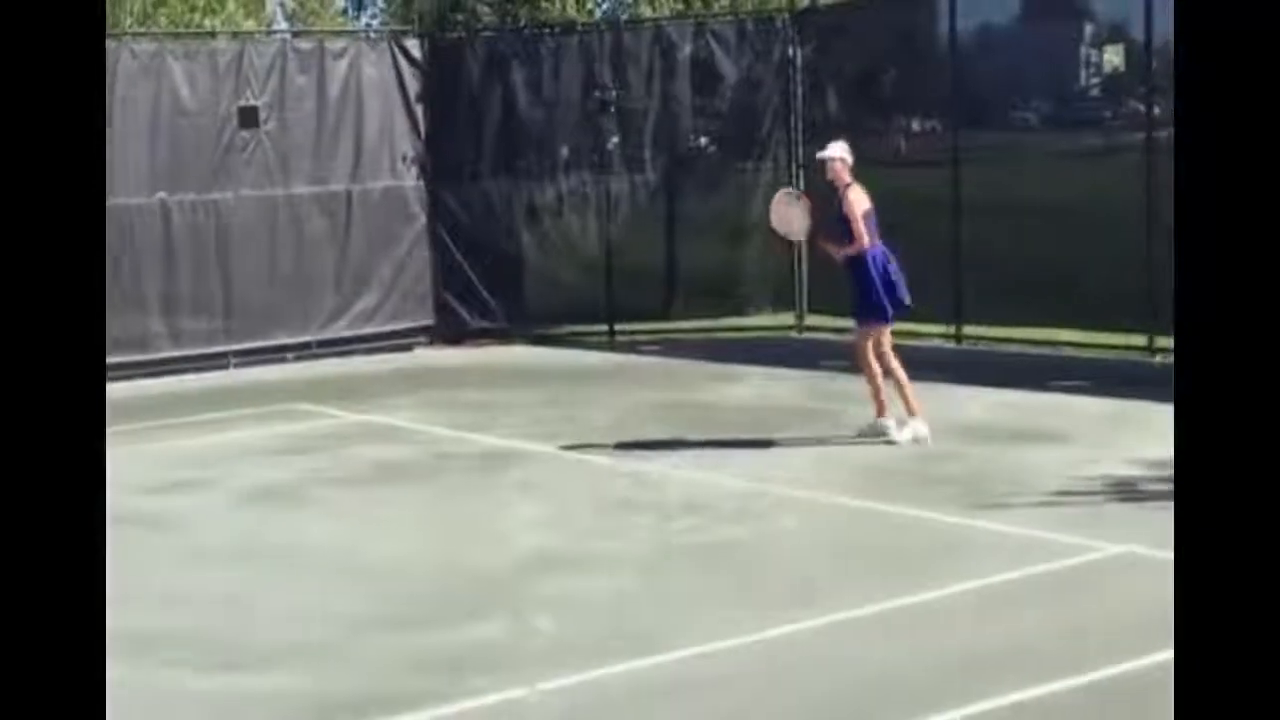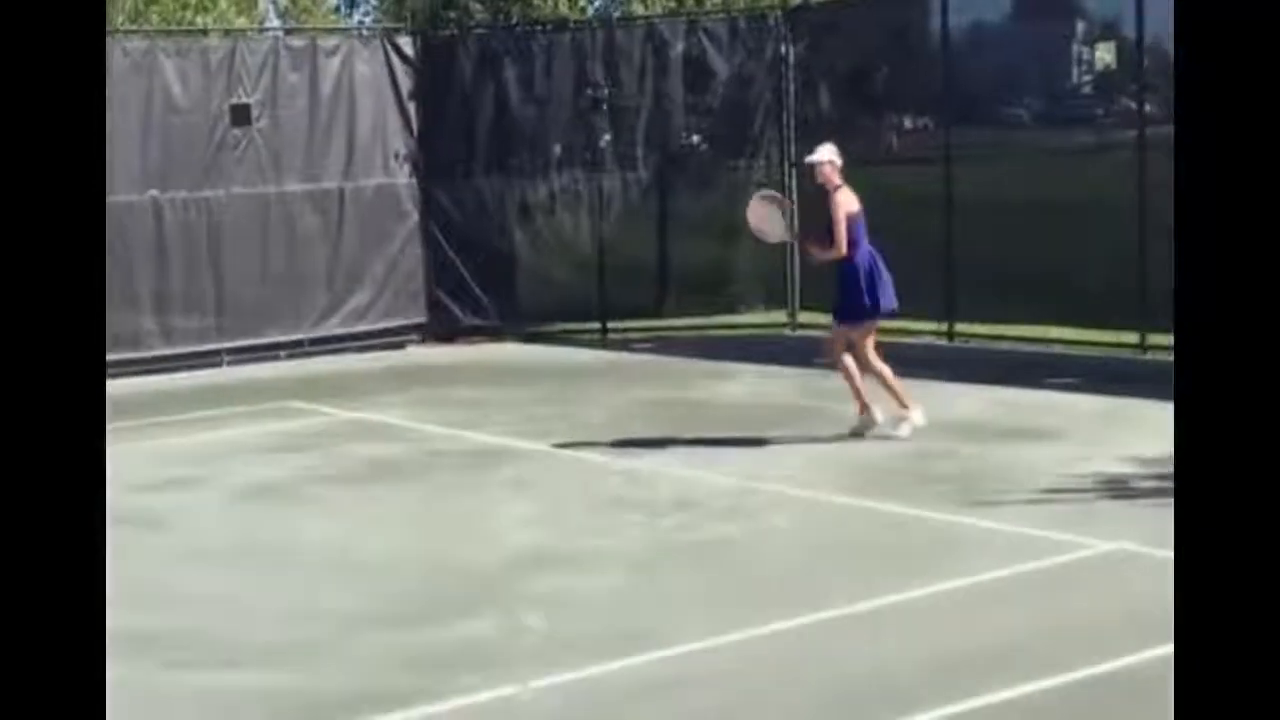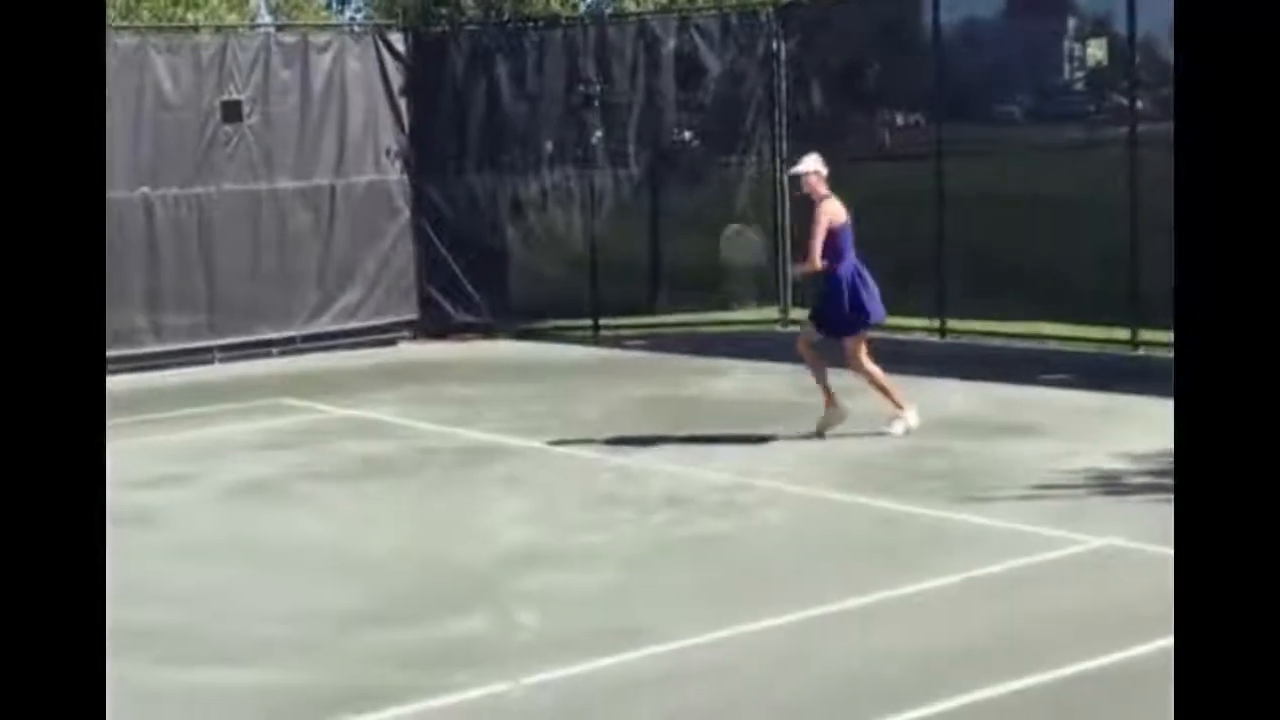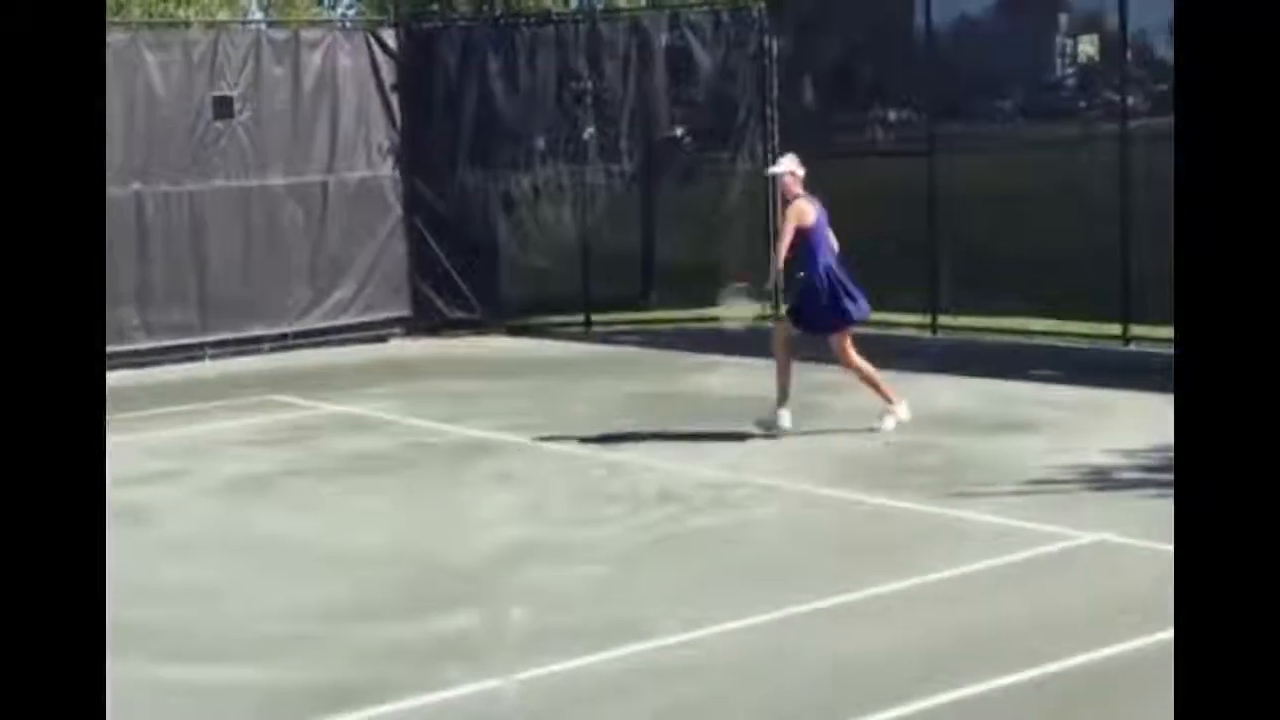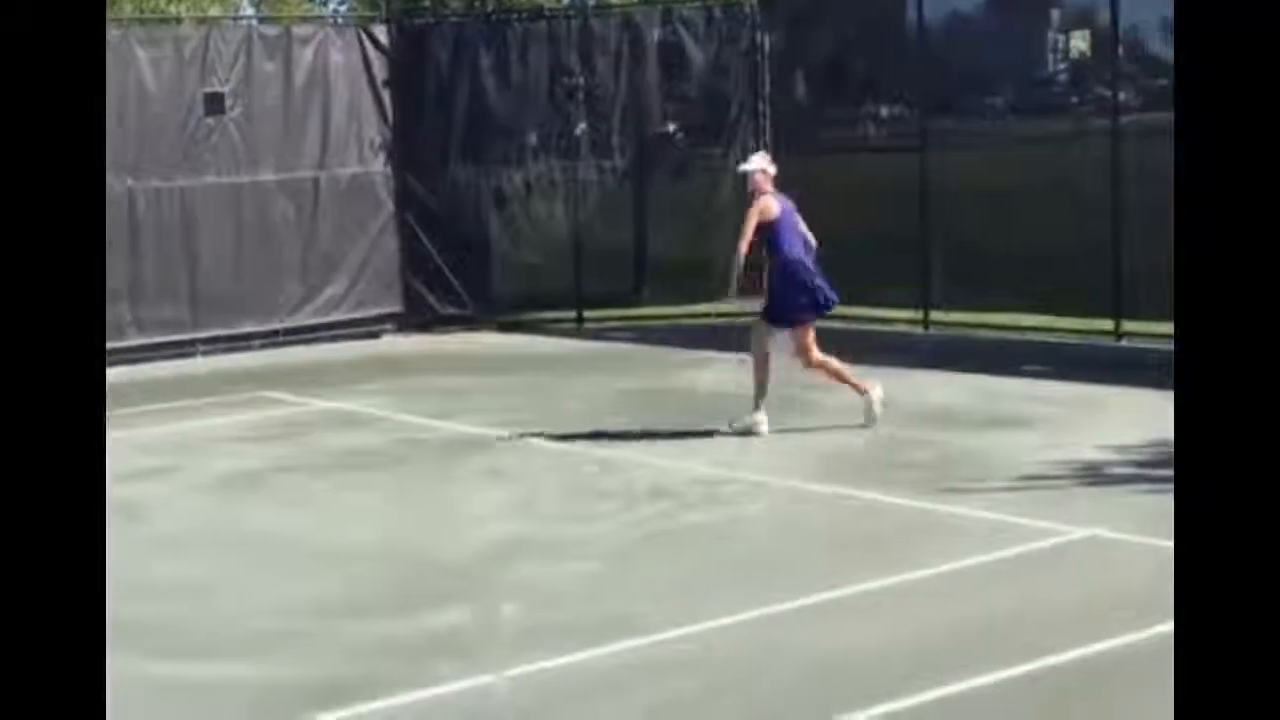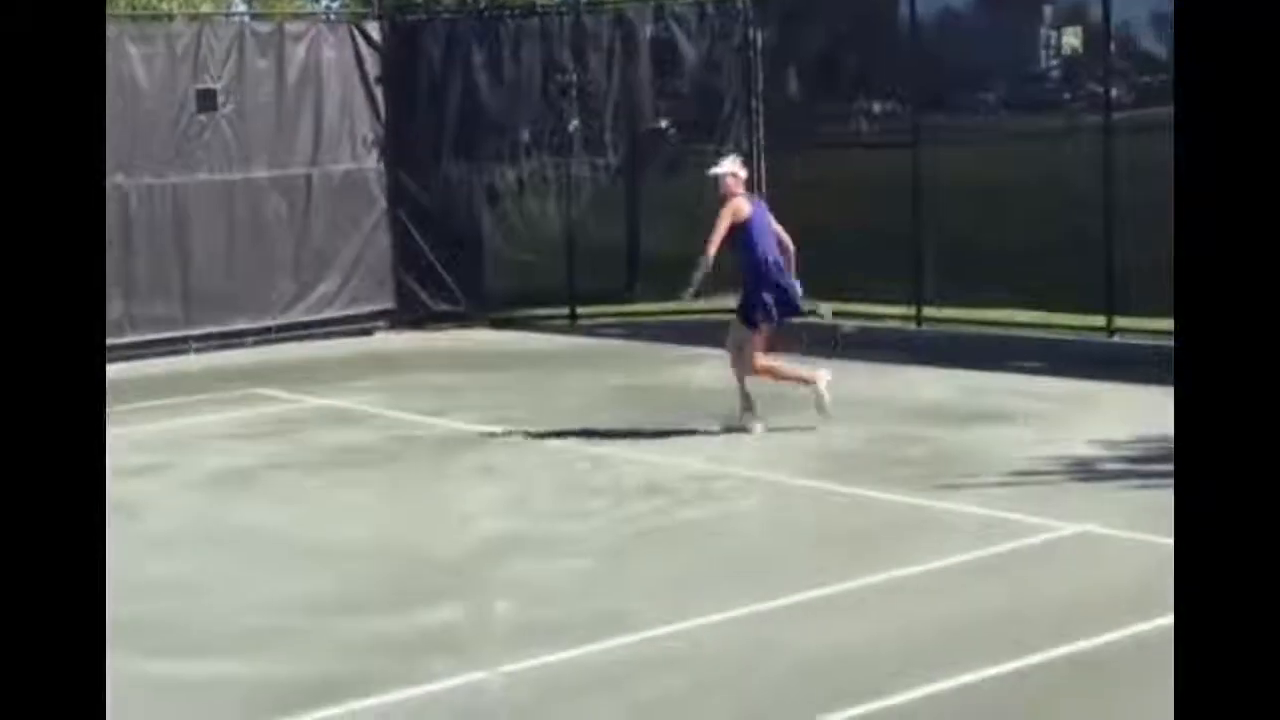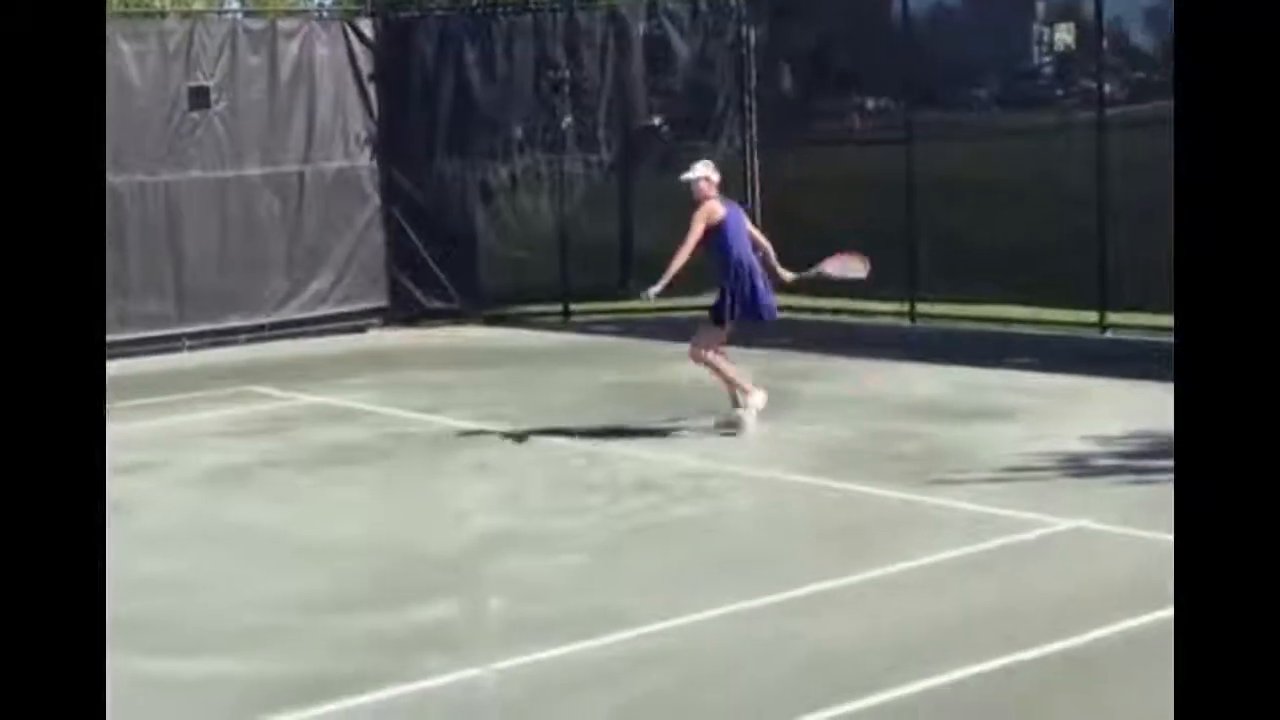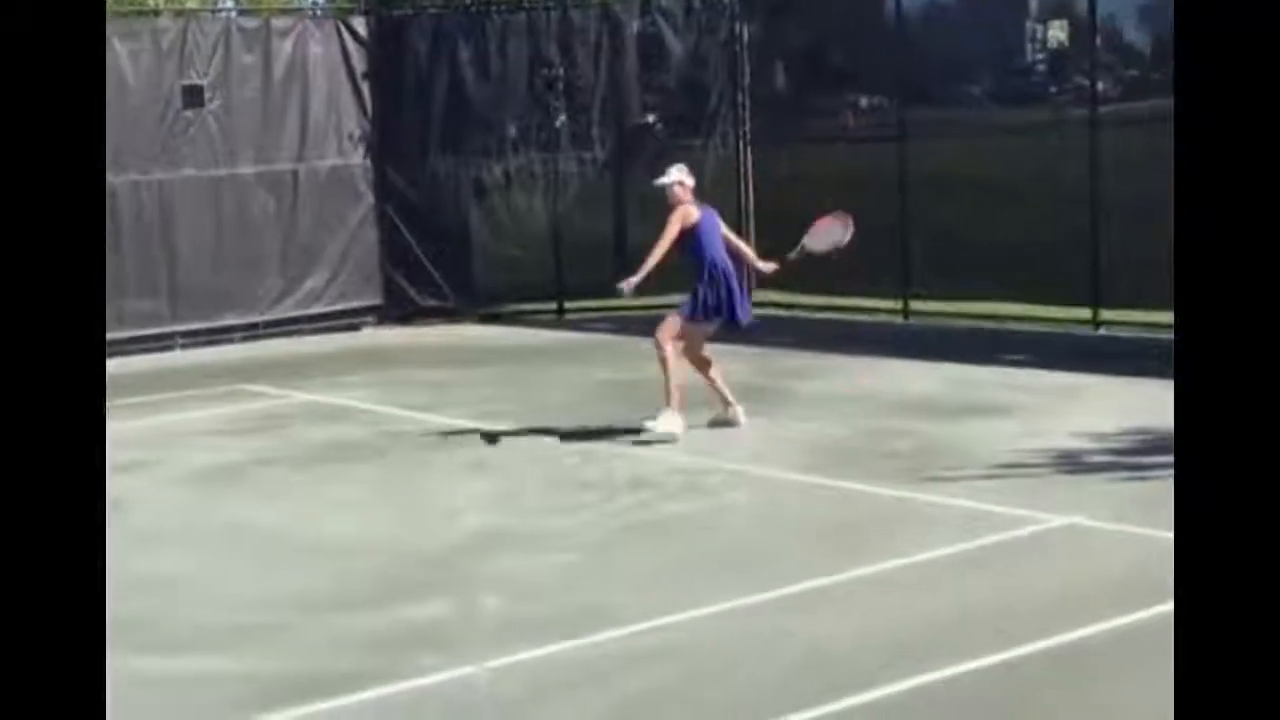
dt=0.1s
person 1, frame 1
left shoulder: (851, 195)
right shoulder: (848, 193)
left elbow: (864, 243)
left wrist: (837, 251)
right wrist: (834, 246)
left hip: (873, 277)
right hip: (867, 277)
left knee: (882, 353)
right knee: (863, 349)
left ankle: (915, 421)
right ankle: (883, 417)
person 1, frame 2
left shoulder: (839, 197)
right shoulder: (839, 195)
left elbow: (841, 250)
left wrist: (819, 254)
right wrist: (820, 249)
left hip: (861, 278)
right hip: (854, 279)
left knee: (864, 354)
right knee: (836, 347)
left ankle: (909, 410)
right ankle: (867, 411)
person 1, frame 3
left shoulder: (825, 210)
right shoulder: (830, 205)
left elbow: (814, 263)
left wrist: (799, 268)
right wrist: (810, 265)
left hip: (846, 289)
right hip: (836, 289)
left knee: (858, 362)
right knee: (804, 342)
left ankle: (905, 412)
right ankle: (832, 406)
person 1, frame 4
left shoulder: (794, 208)
right shoulder: (811, 204)
left elbow: (780, 257)
right elbow: (834, 246)
left wrist: (773, 279)
left hip: (823, 284)
right hip: (815, 285)
left knee: (846, 356)
right knee: (779, 337)
left ankle: (896, 406)
right ankle: (782, 412)
person 1, frame 5
left shoulder: (760, 204)
right shoulder: (784, 204)
left elbow: (741, 250)
right elbow: (810, 241)
left wrist: (734, 283)
left hip: (793, 284)
right hip: (787, 284)
left knee: (810, 358)
right knee: (758, 339)
left ankle: (868, 392)
right ankle: (758, 415)
person 1, frame 6
left shoulder: (733, 206)
right shoulder: (758, 204)
left elbow: (710, 252)
right elbow: (788, 244)
left wrist: (694, 285)
right wrist: (791, 279)
left hip: (764, 283)
right hip: (767, 282)
left knee: (753, 363)
right knee: (734, 344)
left ankle: (814, 378)
right ankle: (748, 413)
person 1, frame 7
left shoulder: (708, 208)
right shoulder: (733, 208)
left elbow: (685, 250)
right elbow: (762, 242)
left wrist: (660, 284)
right wrist: (779, 271)
left hip: (739, 283)
right hip: (743, 283)
left knee: (699, 351)
right knee: (709, 349)
left ankle: (751, 393)
right ankle: (741, 408)
person 1, frame 8
left shoulder: (683, 211)
right shoulder: (708, 212)
left elbow: (660, 249)
right elbow: (737, 243)
left wrist: (637, 278)
right wrist: (759, 264)
left hip: (712, 286)
right hip: (718, 285)
left knee: (663, 337)
right knee: (693, 351)
left ankle: (673, 413)
right ankle: (731, 408)
